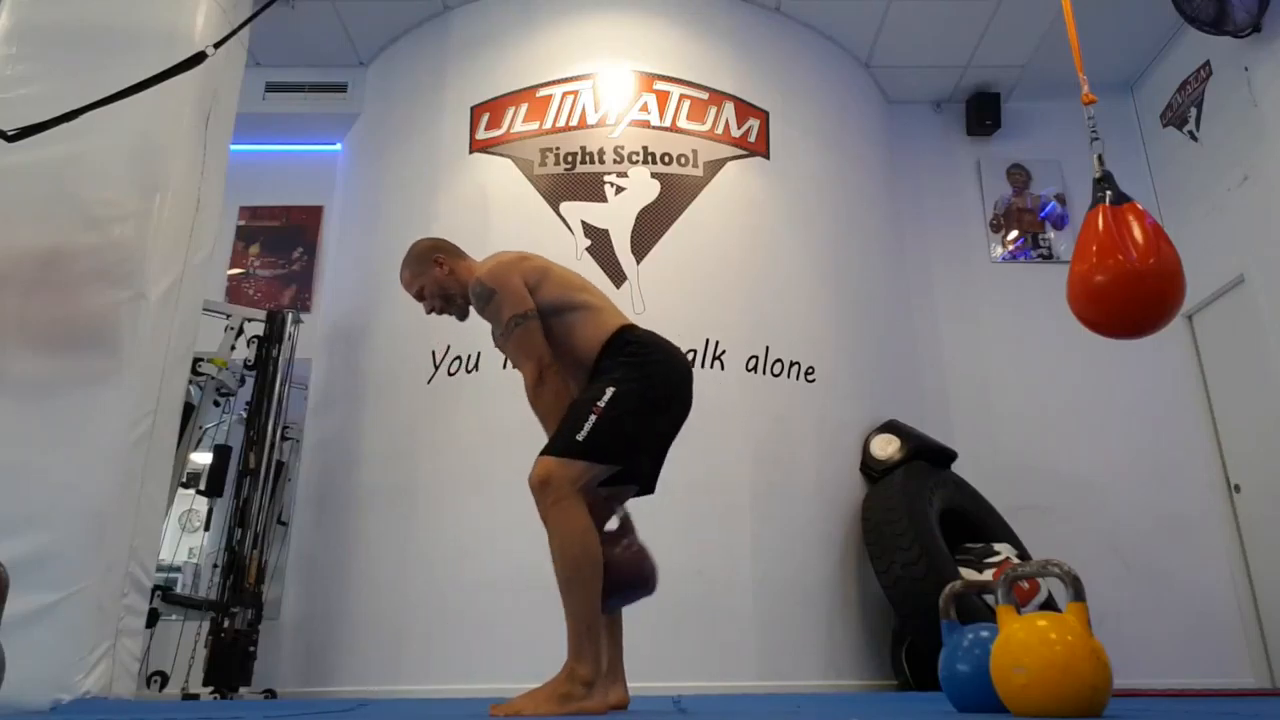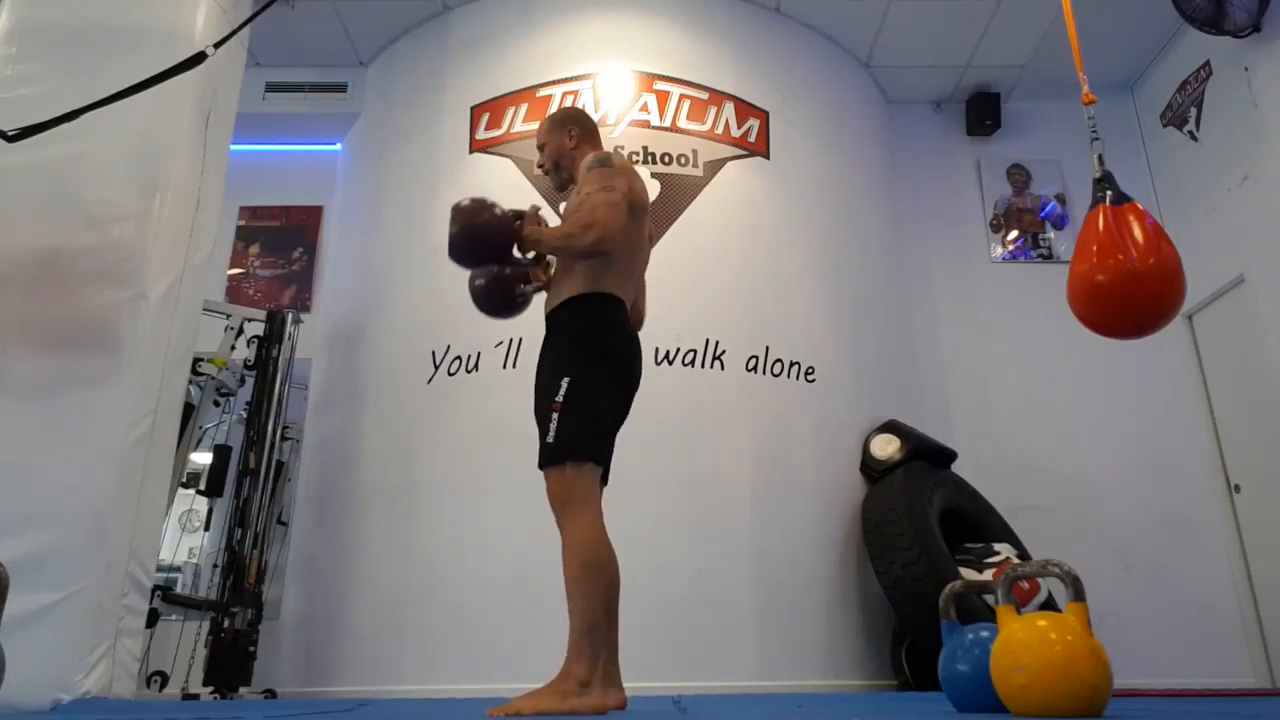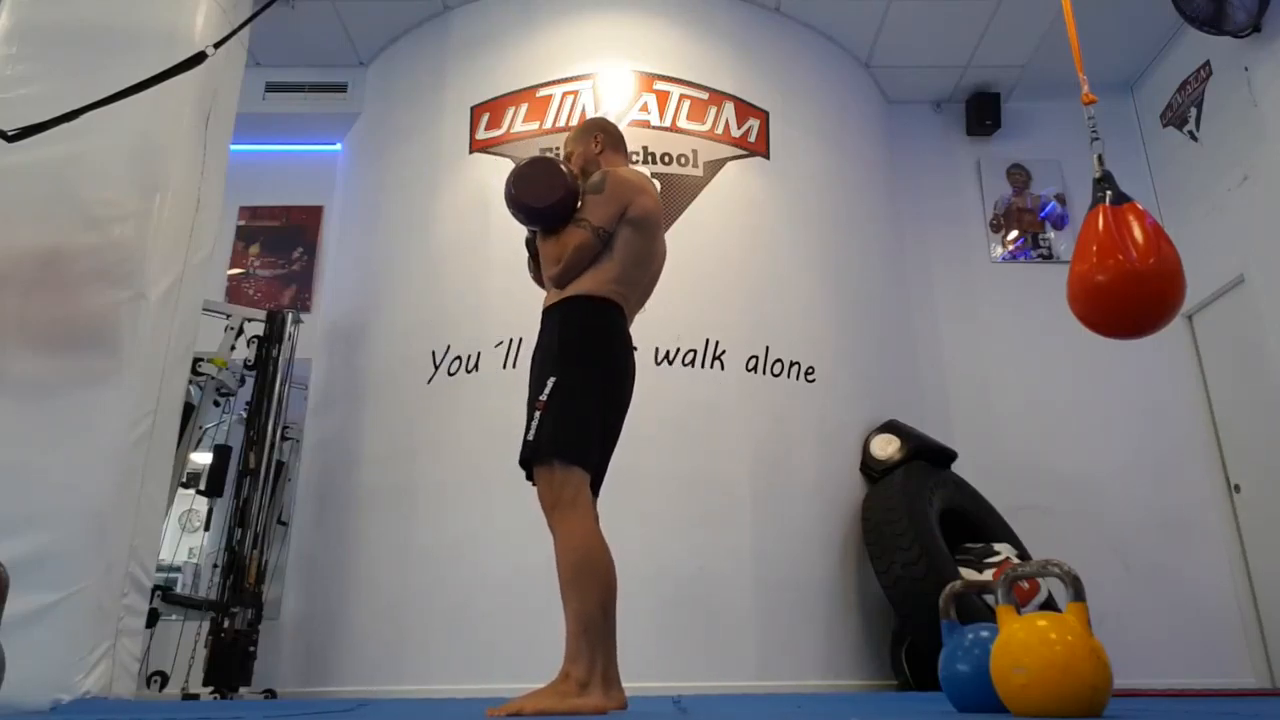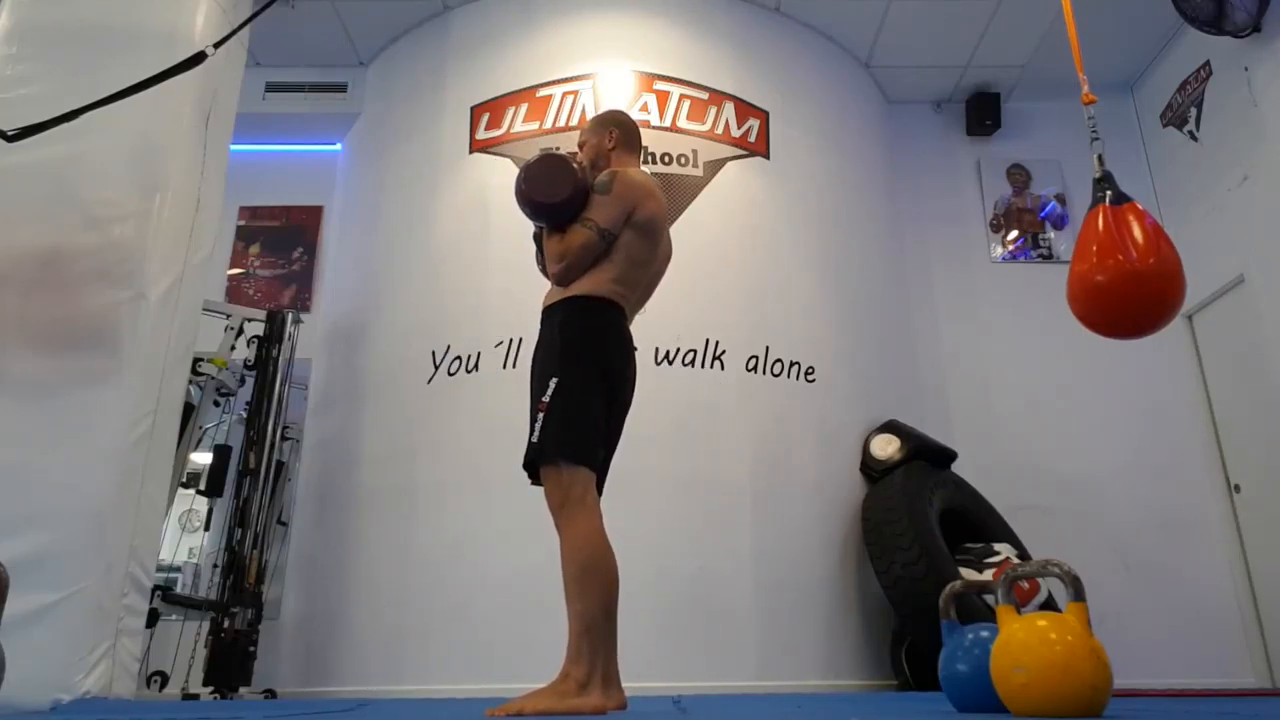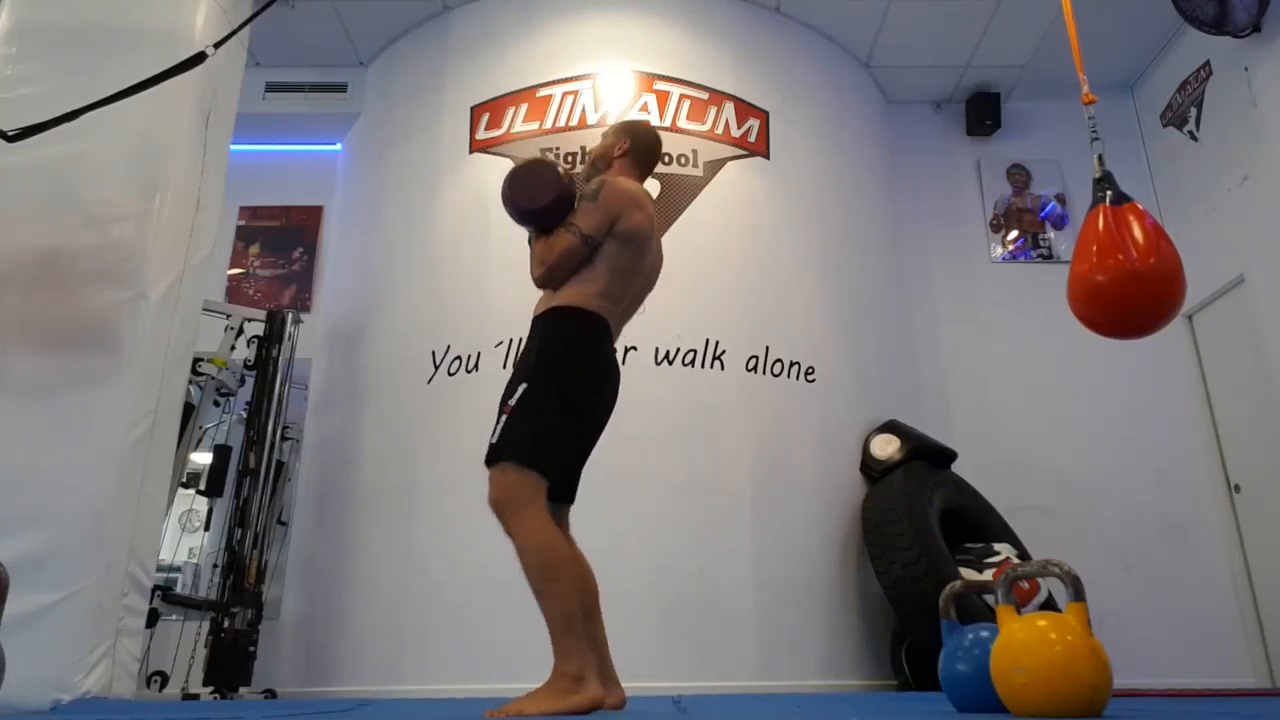
dt=1s
person 1, frame 1
left shoulder: (490, 277)
right shoulder: (504, 324)
left elbow: (541, 379)
right elbow: (560, 379)
left wrist: (569, 457)
left hip: (640, 367)
right hip: (655, 374)
left knee: (554, 482)
right knee: (580, 513)
left ankle: (583, 681)
right ankle: (607, 679)
person 1, frame 2
left shoulder: (605, 166)
right shoulder: (617, 192)
left elbow: (596, 234)
right elbow: (637, 312)
left wrist: (537, 236)
right wrist: (551, 258)
left hip: (587, 336)
right hip: (607, 337)
left knee: (573, 500)
right knee: (578, 504)
person 1, frame 3
left shoulder: (615, 182)
right shoulder: (645, 219)
left elbow: (558, 268)
right wrist: (554, 228)
left hip: (578, 334)
right hip: (602, 341)
left knee: (563, 499)
right knee: (574, 506)
person 1, frame 4
left shoulder: (620, 183)
right shoulder: (652, 218)
left elbow: (562, 265)
right wrist: (563, 219)
left hip: (578, 335)
right hip: (604, 342)
left knee: (570, 500)
right knee: (577, 506)
person 1, frame 5
left shoulder: (611, 193)
right shoulder: (645, 239)
left elbow: (549, 267)
left wrist: (543, 230)
right wrist: (558, 233)
left hip: (562, 348)
right hip: (591, 359)
left knee: (513, 497)
right knee: (543, 517)
